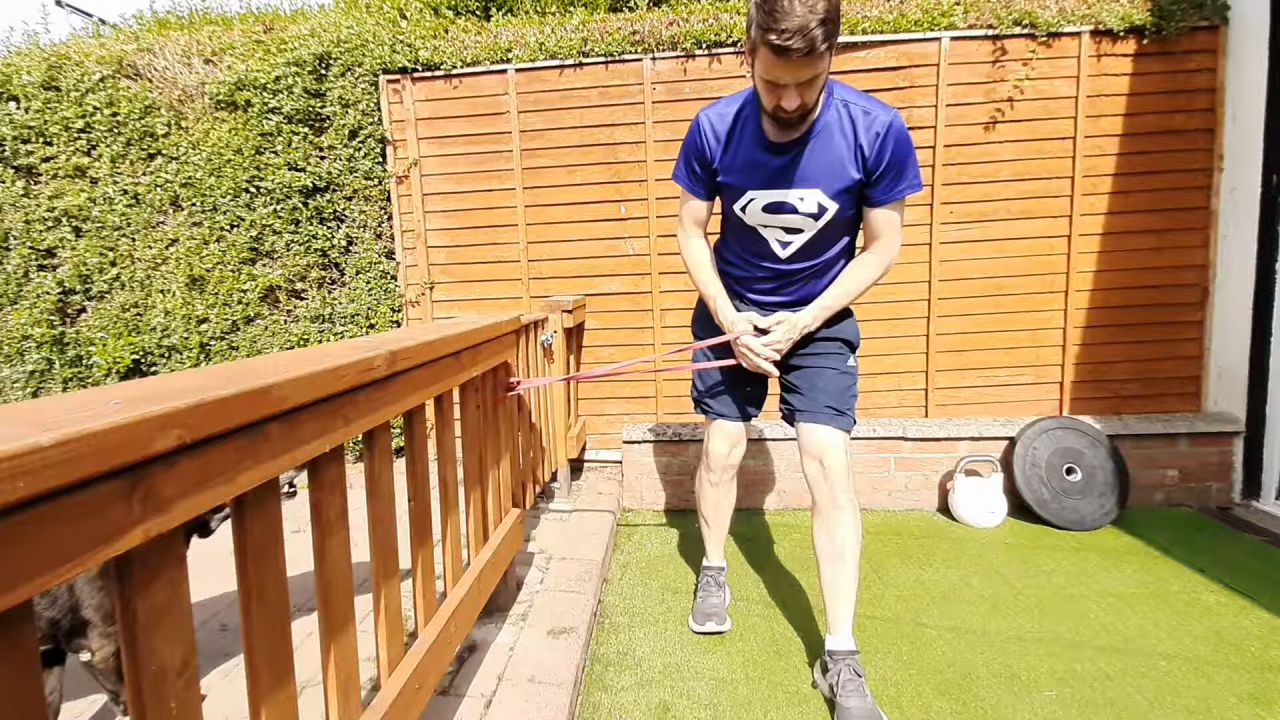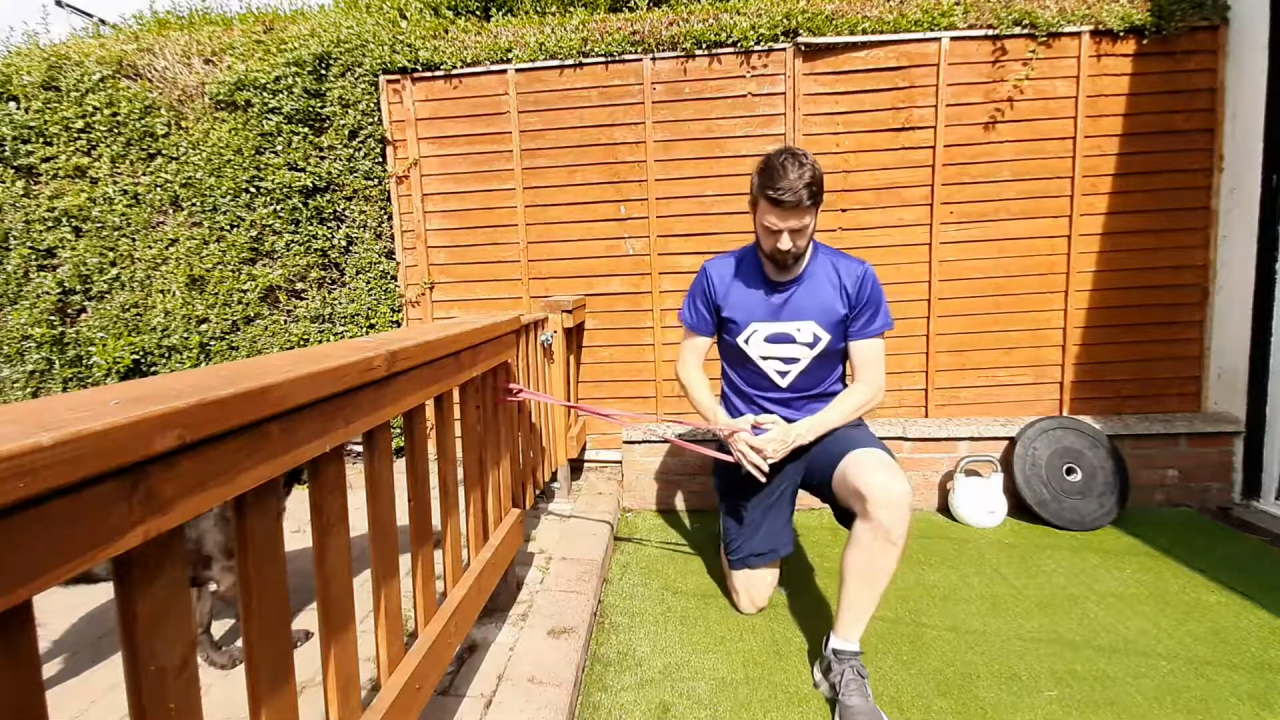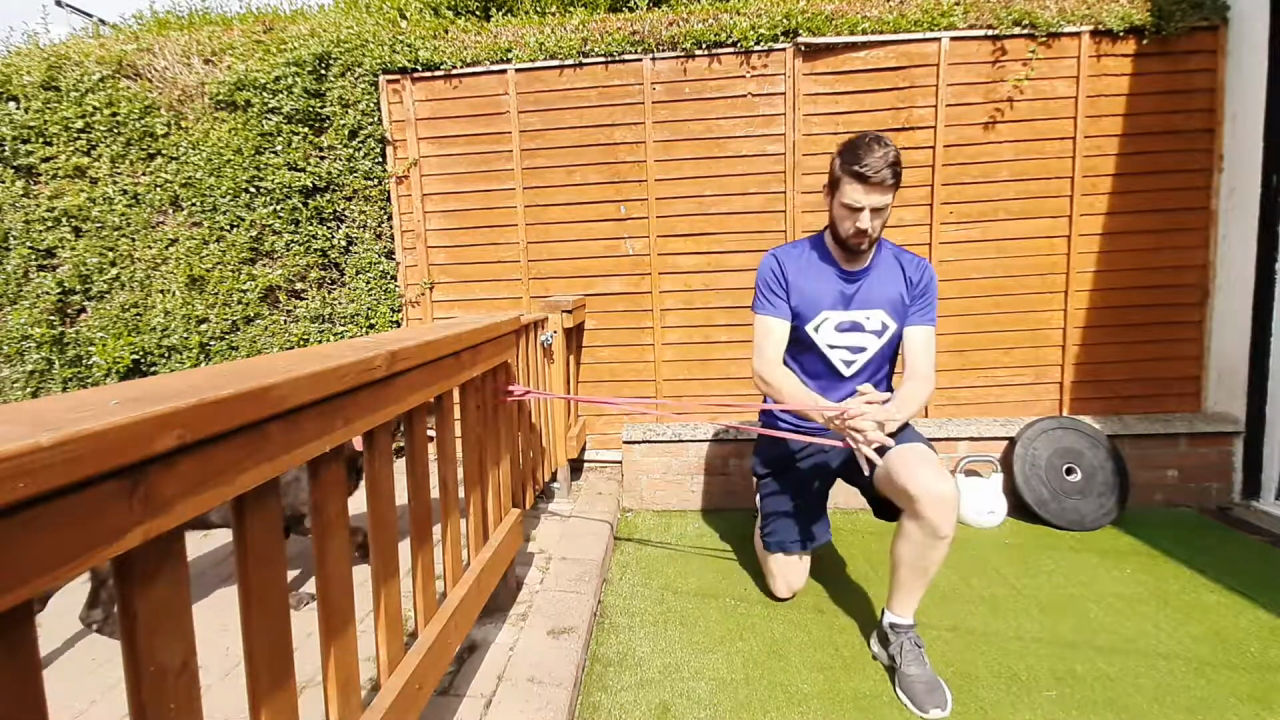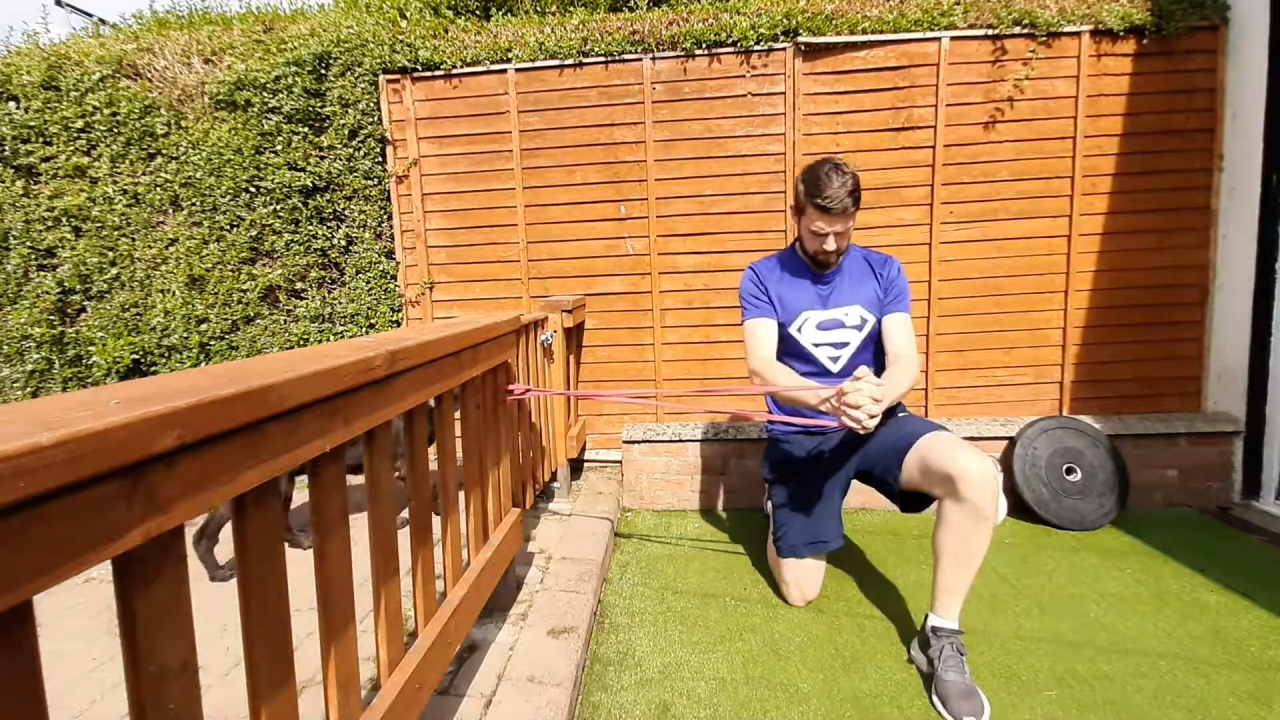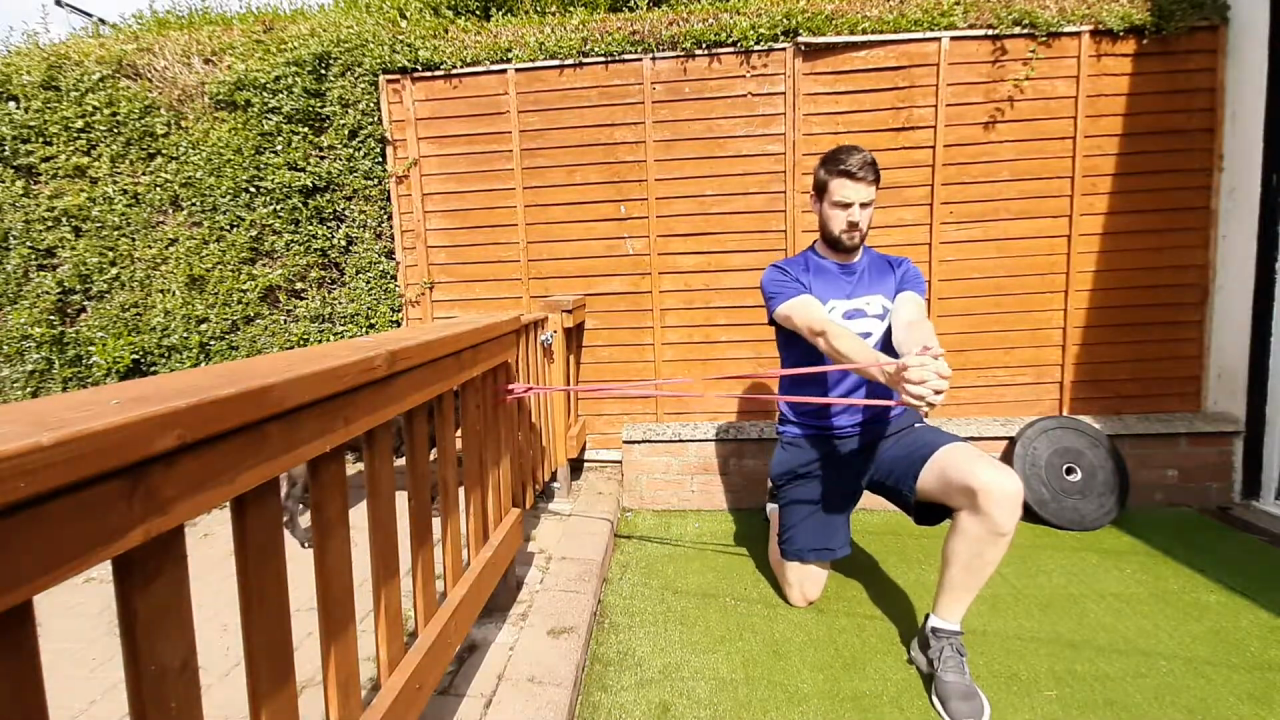
dt=1s
person 1, frame 1
left shoulder: (878, 129)
right shoulder: (713, 127)
left elbow: (882, 248)
right elbow: (690, 233)
left wrist: (801, 324)
right wrist: (730, 318)
left hip: (819, 319)
right hip: (733, 312)
left knee: (828, 468)
right knee: (719, 453)
left ankle: (840, 656)
right ankle: (715, 568)
person 1, frame 2
left shoulder: (854, 279)
right shoulder: (717, 278)
left elbow: (870, 385)
right elbow: (689, 367)
left wrist: (796, 434)
right wrist: (727, 427)
left hip: (824, 428)
right hip: (749, 437)
left knee: (890, 494)
right knee: (751, 599)
left ankle: (841, 656)
right ankle: (739, 534)
person 1, frame 3
left shoulder: (913, 273)
right shoulder: (783, 266)
left elbow: (921, 375)
right elbow: (765, 368)
left wrist: (884, 418)
right wrist: (832, 416)
left hip: (876, 422)
right hip: (792, 430)
left knee: (937, 495)
right knee: (784, 585)
left ankle: (897, 630)
right ankle: (770, 510)
person 1, frame 4
left shoulder: (883, 271)
right shoulder: (763, 278)
left elbow: (905, 360)
right elbow: (761, 367)
left wrist: (876, 396)
right wrist: (831, 399)
left hip: (878, 423)
right hip: (798, 437)
left knee: (977, 474)
right knee: (799, 591)
left ankle: (940, 635)
right ankle: (779, 507)
person 1, frame 5
left shoulder: (899, 272)
right shoulder: (784, 277)
left elbow: (911, 327)
right elbow: (824, 332)
left wrist: (926, 362)
right wrist: (893, 372)
left hip: (891, 430)
right hip: (811, 440)
left knee: (1000, 490)
right knee: (802, 593)
left ankle: (941, 637)
right ankle: (780, 512)
